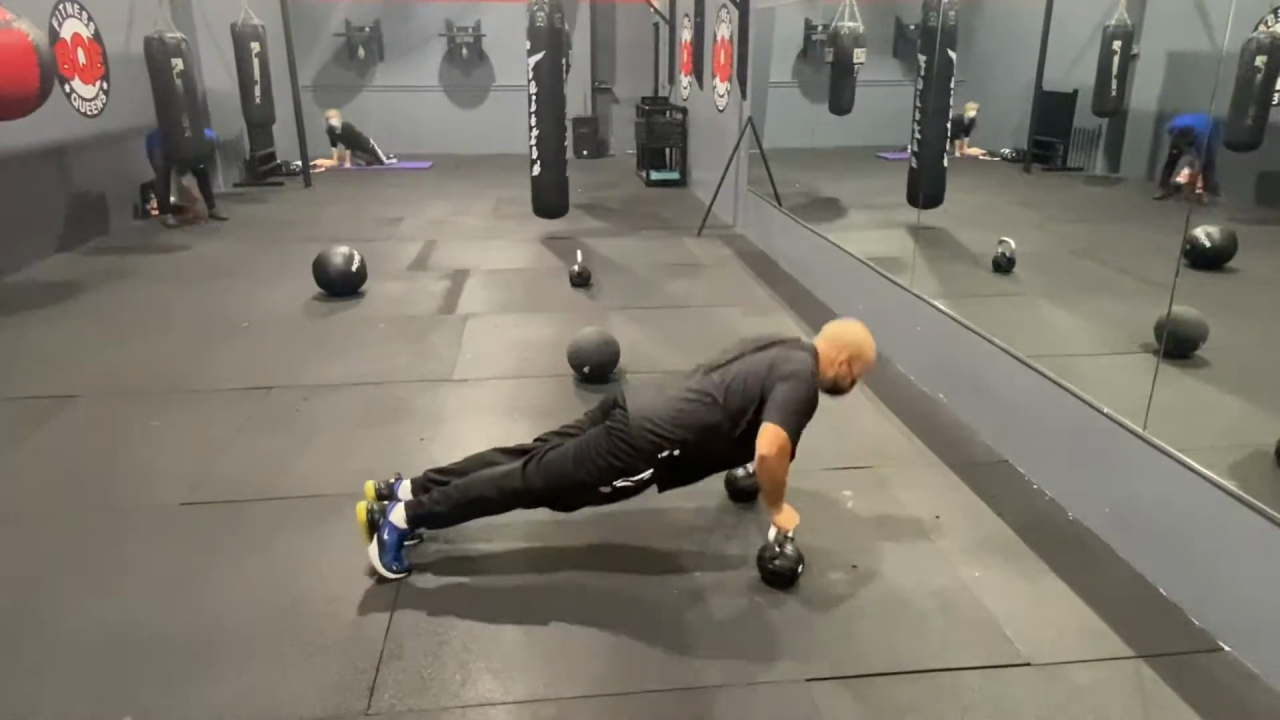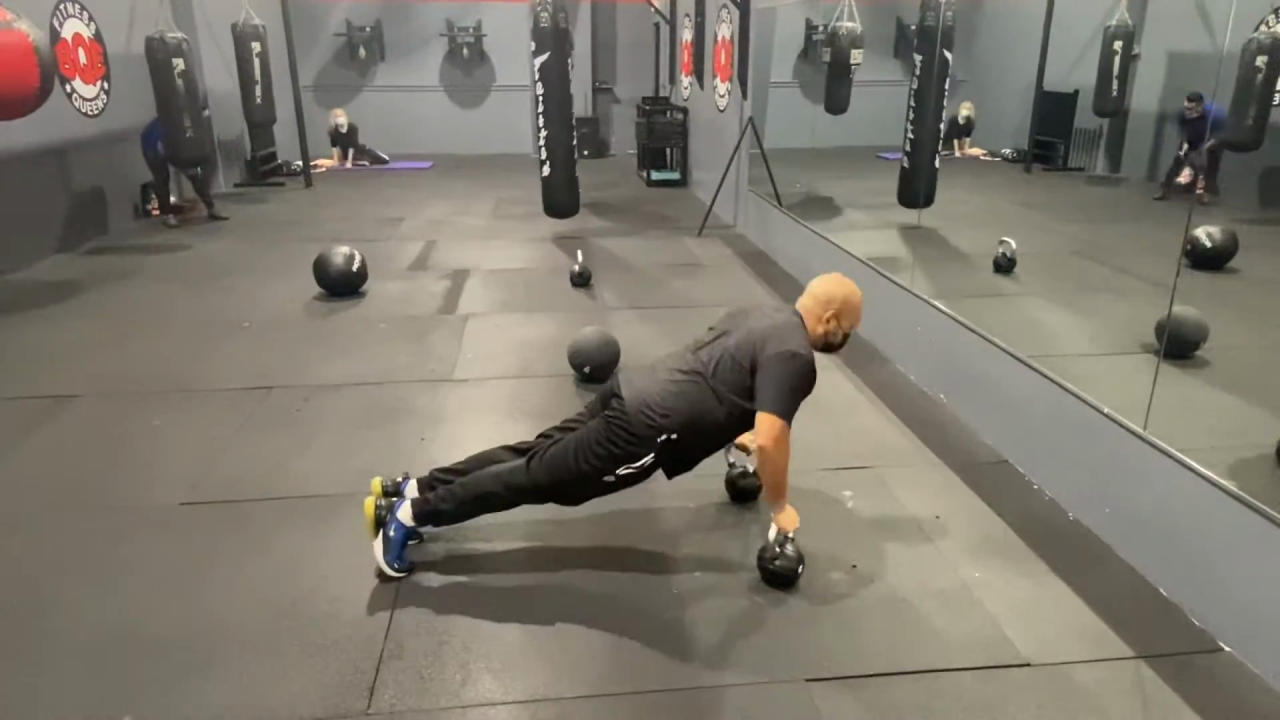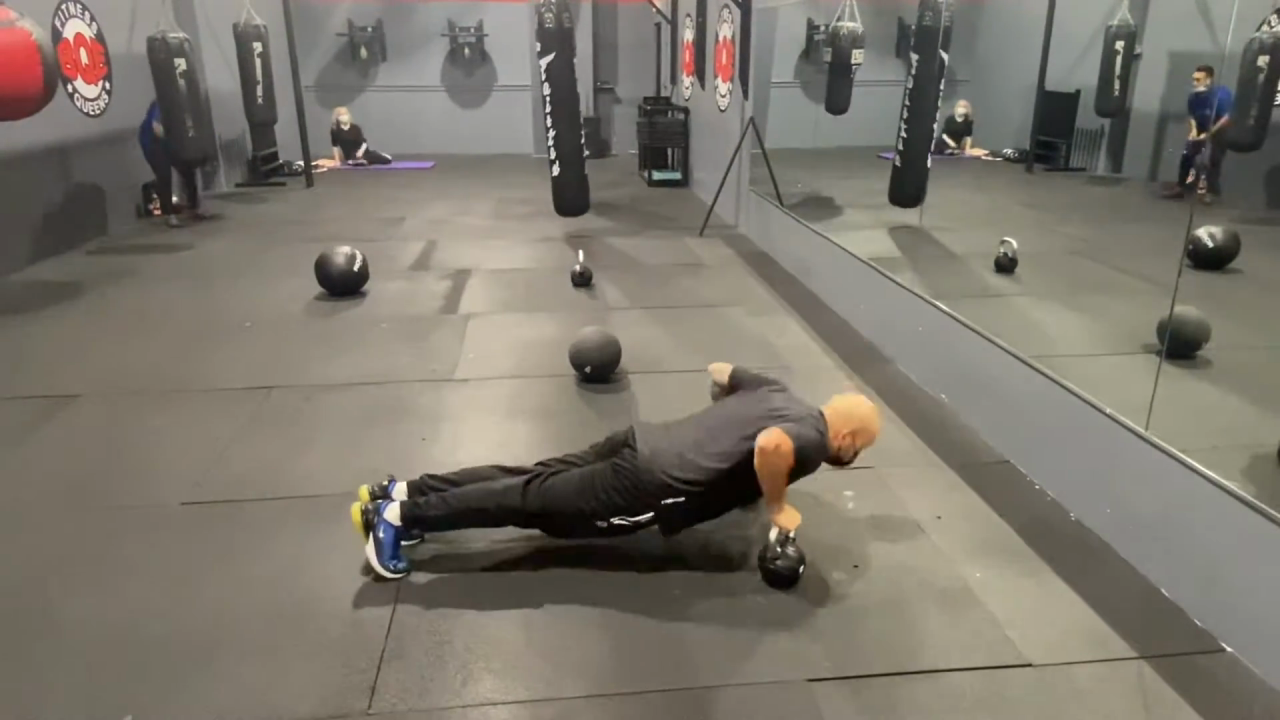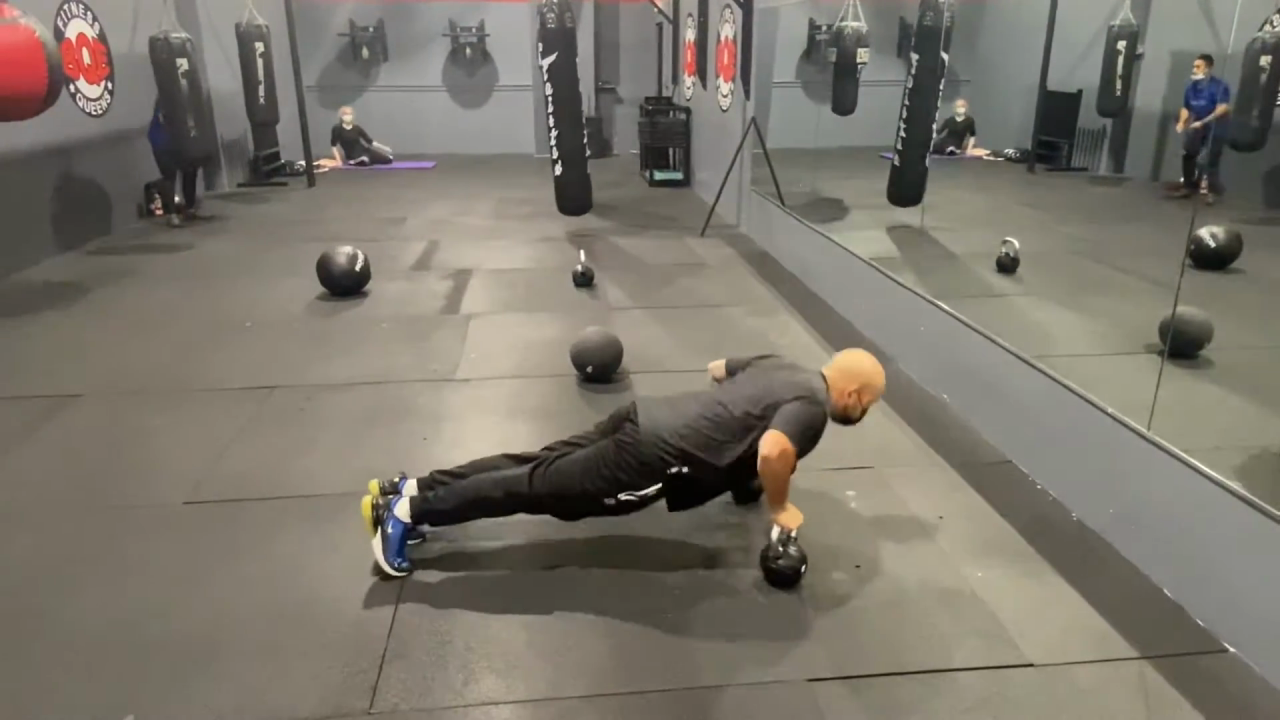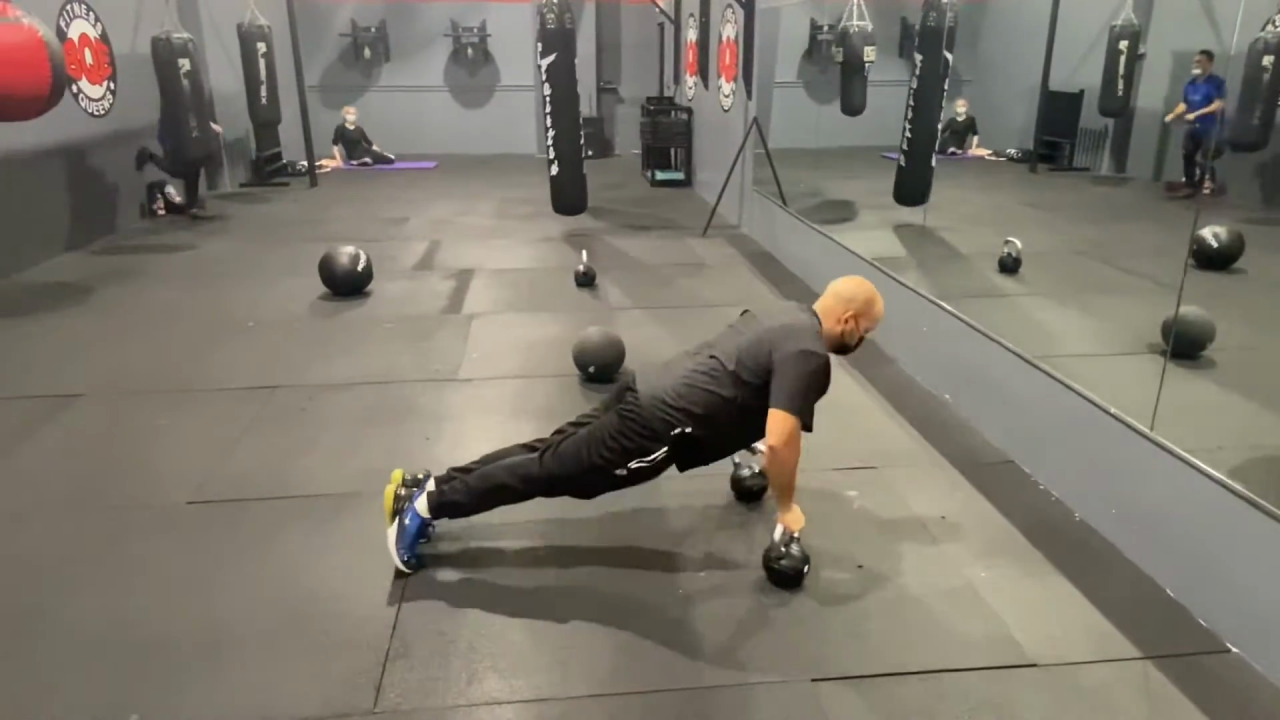
dt=0.3s
person 1, frame 1
left shoulder: (785, 349)
right shoulder: (803, 381)
right elbow: (770, 448)
left wrist: (729, 421)
right wrist: (777, 509)
left hip: (635, 404)
right hip: (643, 443)
left knee: (526, 464)
right knee: (532, 483)
left ankle: (404, 490)
right ankle: (404, 516)
person 1, frame 2
left shoulder: (767, 316)
right shoulder: (794, 356)
right elbow: (769, 439)
left wrist: (734, 435)
right wrist: (779, 508)
left hip: (631, 392)
right hip: (643, 430)
left knee: (530, 459)
right knee: (534, 480)
left ankle: (408, 488)
right ankle: (408, 513)
person 1, frame 3
left shoulder: (781, 396)
right shoulder: (811, 438)
left elbow: (720, 370)
right elbow: (772, 447)
right wrist: (778, 508)
left hip: (640, 443)
right hip: (647, 487)
left knee: (531, 483)
right knee: (534, 502)
left ankle: (400, 492)
right ankle: (401, 513)
person 1, frame 4
left shoulder: (787, 370)
right shoulder: (811, 407)
left elbow: (718, 367)
right elbow: (773, 453)
right wrist: (780, 509)
left hip: (644, 422)
right hip: (651, 460)
left knee: (534, 469)
right knee: (538, 489)
left ankle: (408, 490)
right ankle: (408, 512)
person 1, frame 5
left shoulder: (787, 316)
right shoulder: (809, 355)
right elbow: (780, 440)
left wrist: (750, 443)
right wrist: (785, 507)
left hip: (647, 392)
right hip: (657, 426)
left knee: (543, 457)
right knee: (548, 473)
left ankle: (425, 486)
right ankle: (427, 505)
